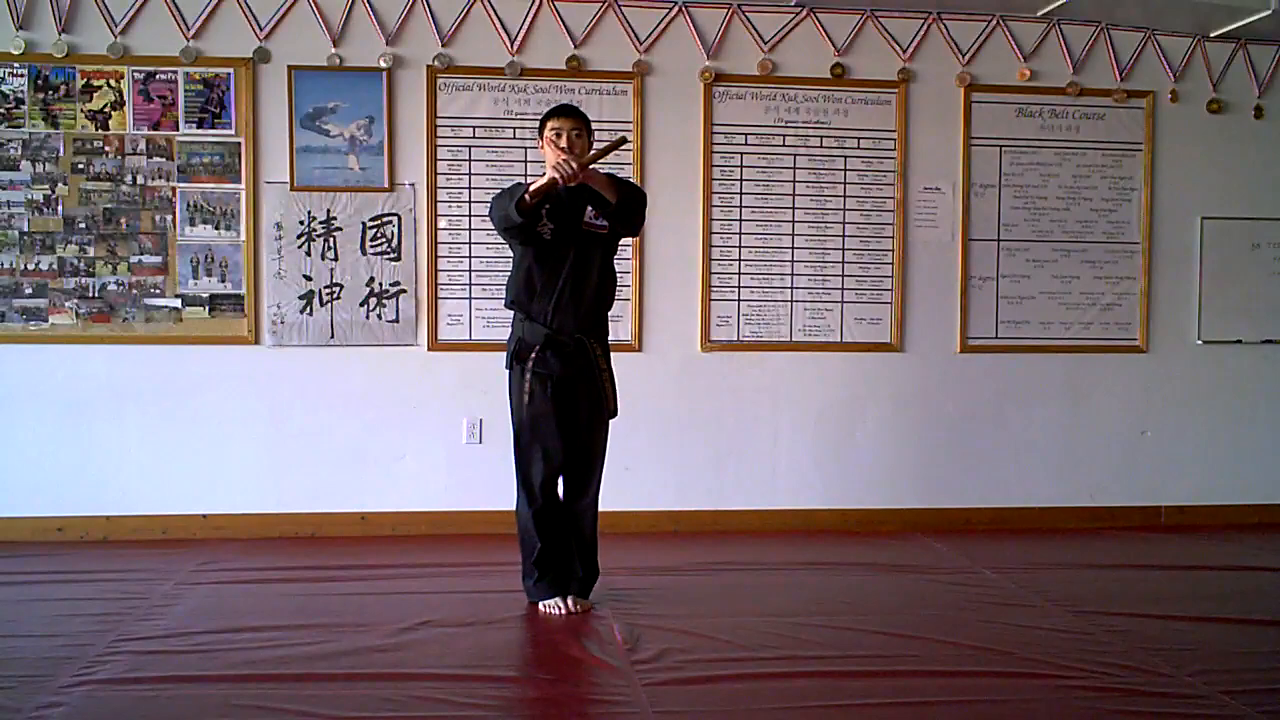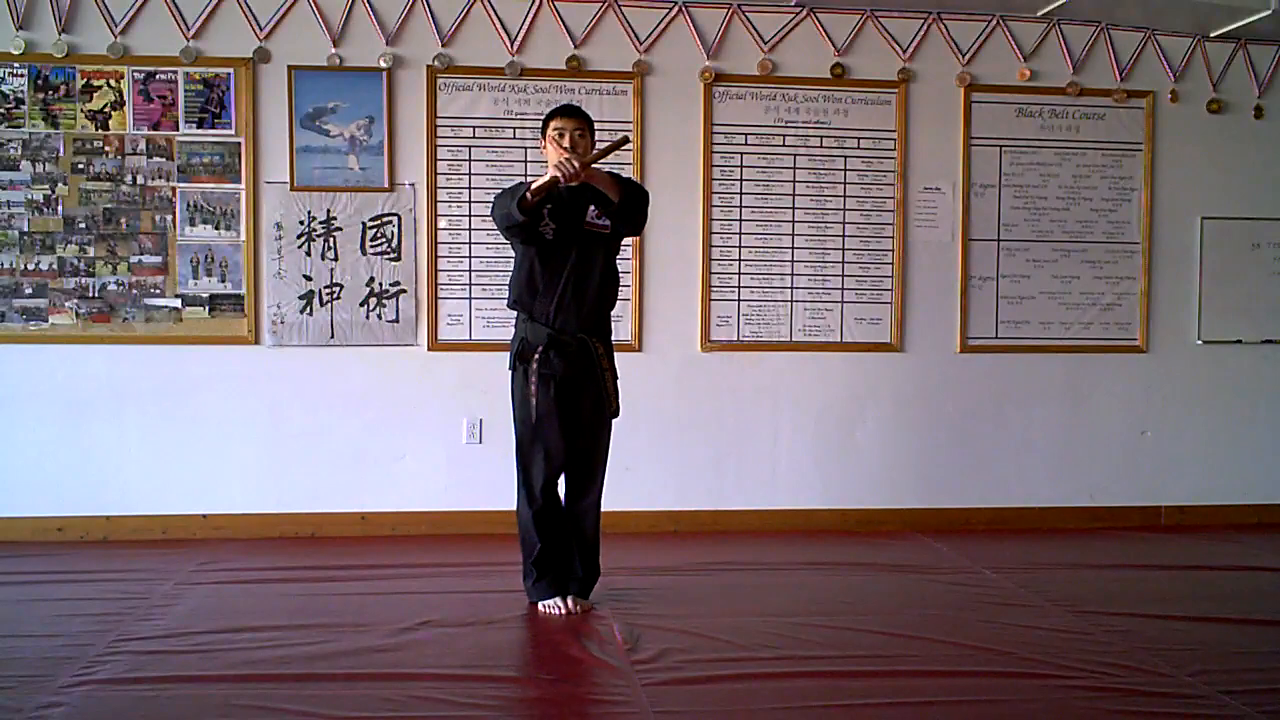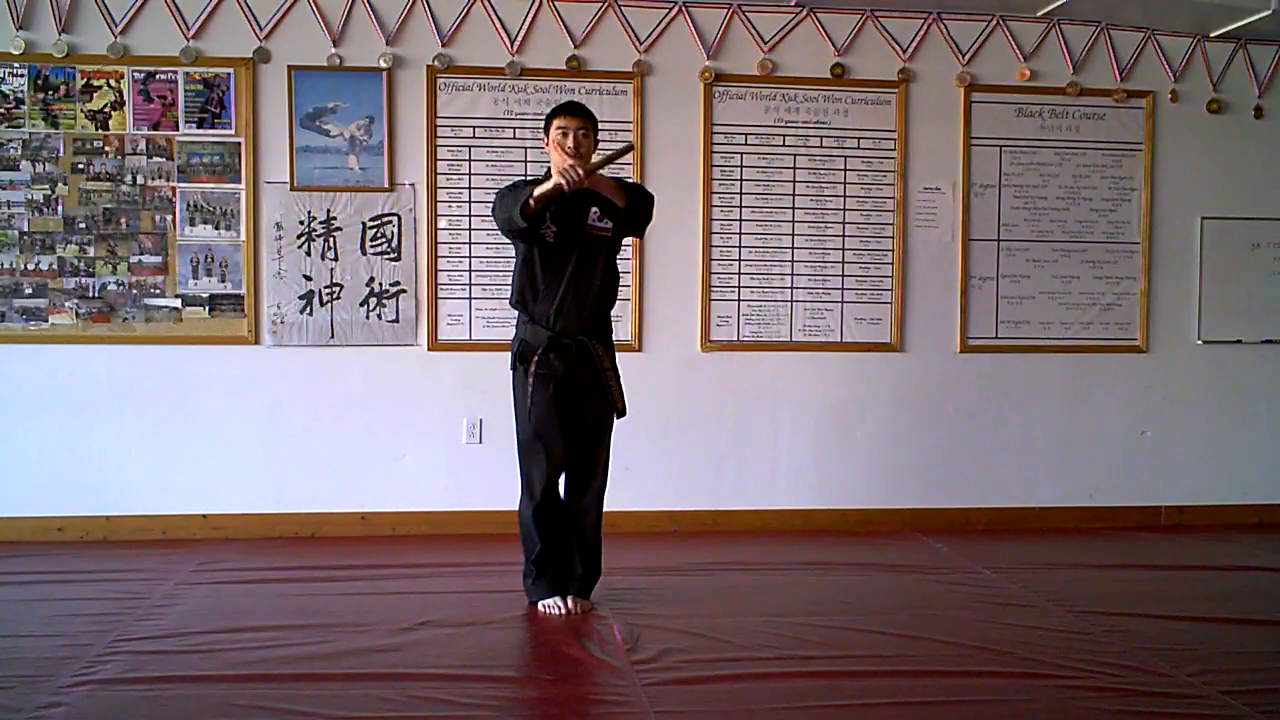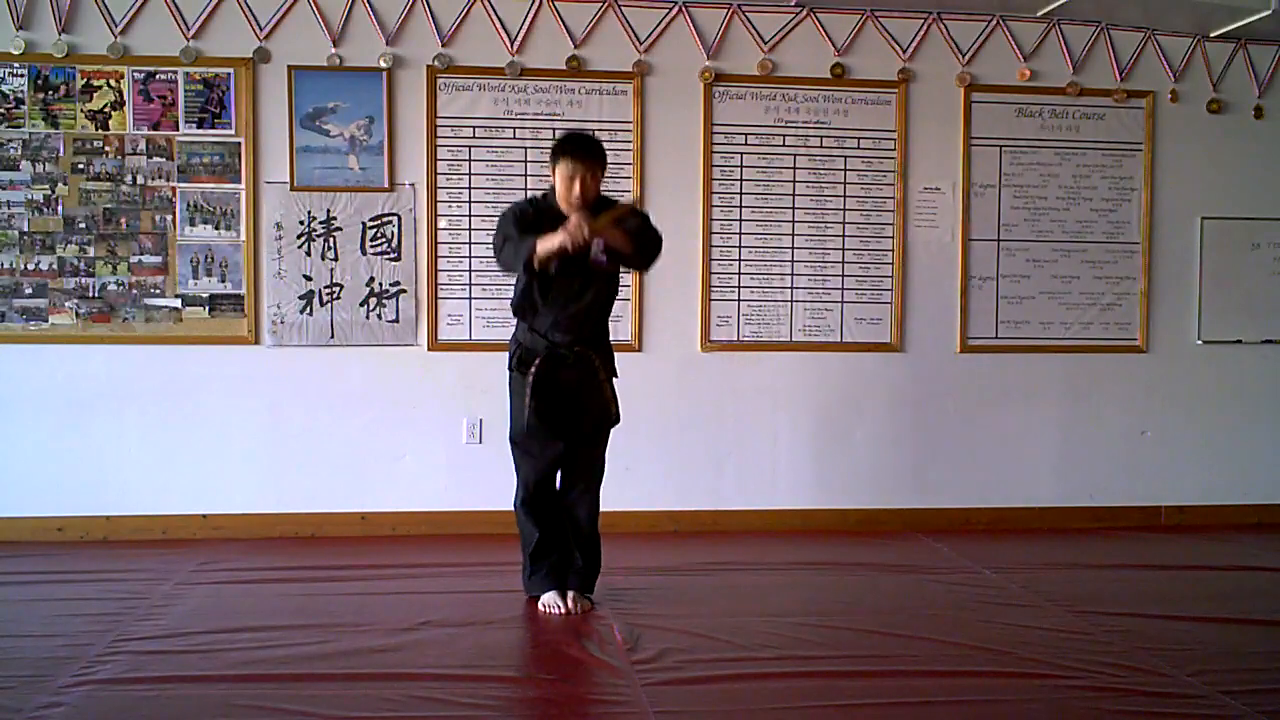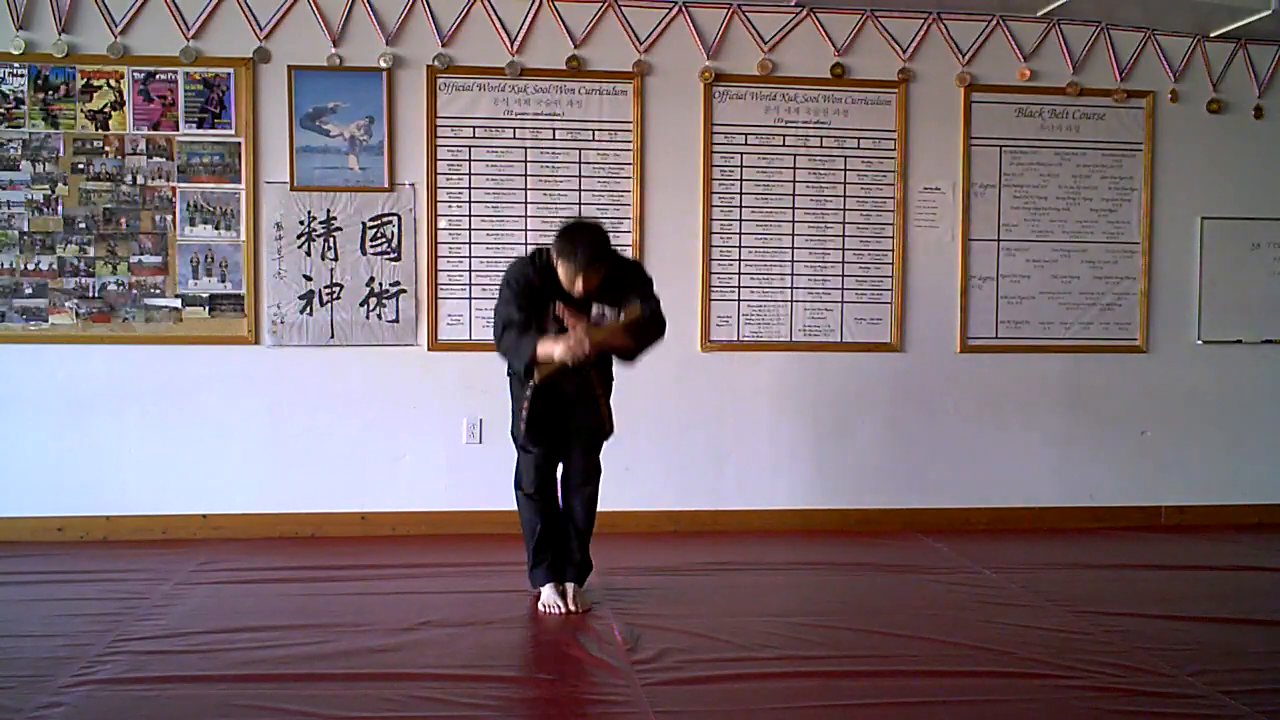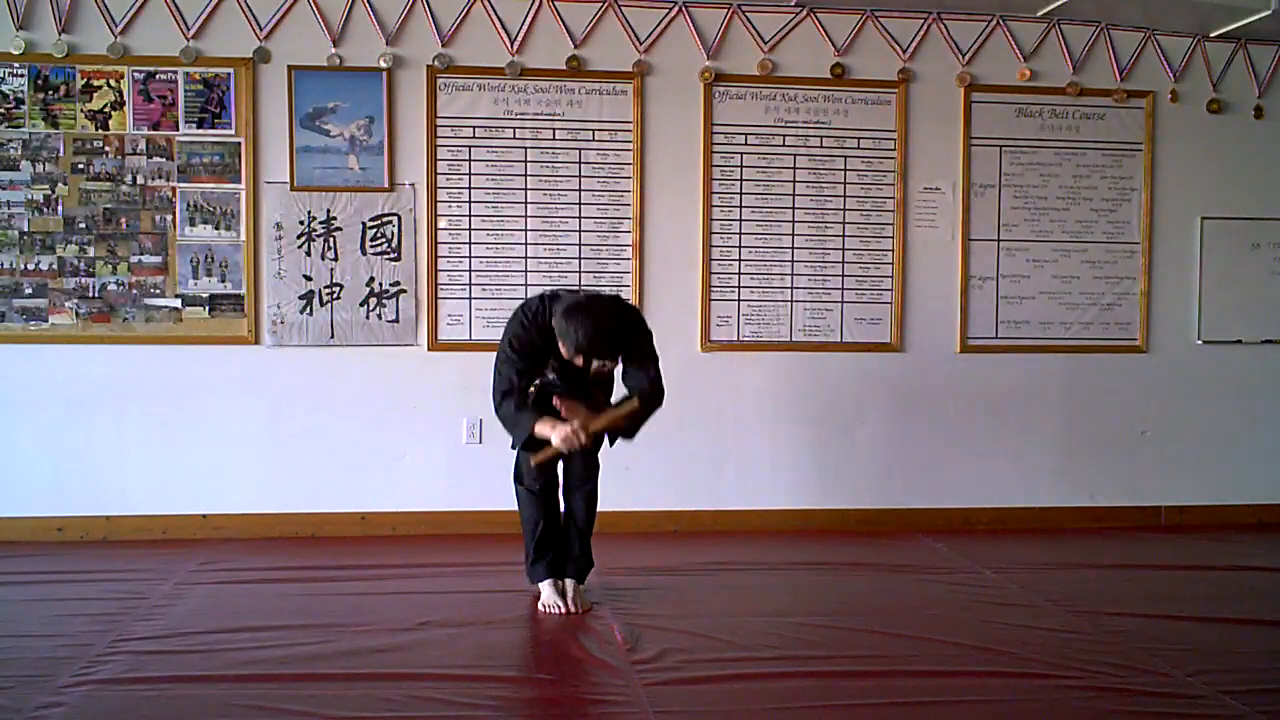
dt=0.2s
person 1, frame 1
left shoulder: (605, 199)
right shoulder: (524, 197)
left elbow: (634, 211)
right elbow: (504, 214)
left wrist: (590, 178)
right wrist: (544, 183)
left hip: (589, 355)
right hip: (535, 353)
left knee: (584, 475)
right knee: (539, 472)
left ankle: (577, 582)
right ankle: (545, 584)
person 1, frame 2
left shoulder: (607, 199)
right shoulder: (526, 198)
left elbow: (636, 208)
right elbow: (507, 213)
left wrist: (592, 177)
right wrist: (548, 180)
left hip: (592, 354)
right hip: (538, 352)
left knee: (587, 475)
right knee: (539, 472)
left ankle: (577, 582)
right ankle: (544, 584)
person 1, frame 3
left shoulder: (609, 197)
right shoulder: (526, 194)
left elbow: (641, 211)
right elbow: (508, 214)
left wrist: (595, 182)
right wrist: (550, 186)
left hip: (593, 355)
right hip: (539, 353)
left knee: (589, 475)
right knee: (541, 472)
left ankle: (579, 583)
right ankle: (545, 584)
person 1, frame 4
left shoulder: (615, 217)
right shoulder: (525, 215)
left elbow: (648, 248)
right elbow: (509, 252)
left wrist: (604, 232)
right wrist: (557, 239)
left hip: (590, 361)
right hip: (536, 358)
left knee: (584, 475)
right knee: (536, 471)
left ankle: (578, 582)
right ankle: (546, 582)
person 1, frame 5
left shoulder: (626, 274)
right shoulder: (526, 273)
left elbow: (651, 325)
right elbow: (508, 336)
left wrist: (599, 336)
right wrist: (552, 346)
left hip: (590, 378)
right hip: (538, 378)
left knee: (582, 476)
right knee: (535, 472)
left ankle: (572, 577)
right ankle: (547, 578)
person 1, frame 6
left shoulder: (627, 323)
right shoulder: (528, 321)
left elbow: (649, 389)
right elbow: (507, 396)
left wrist: (592, 420)
right wrist: (551, 429)
left hip: (590, 398)
right hip: (540, 395)
left knee: (582, 476)
right knee: (534, 475)
left ankle: (572, 576)
right ankle: (546, 578)
